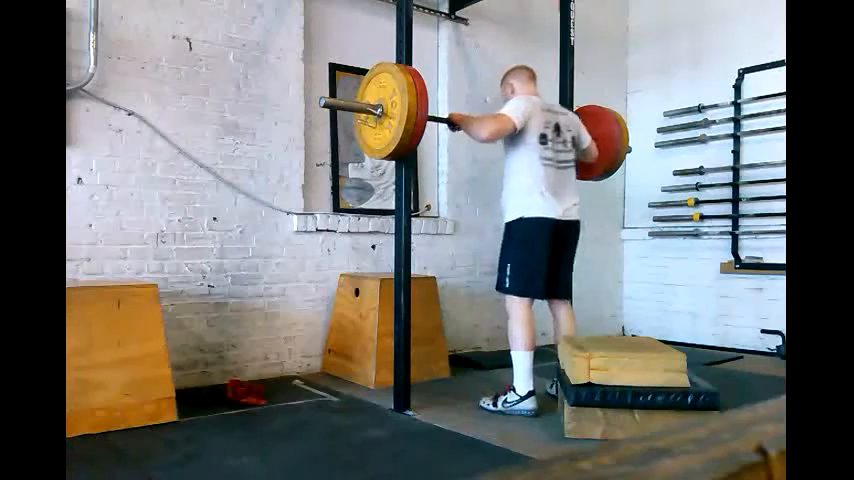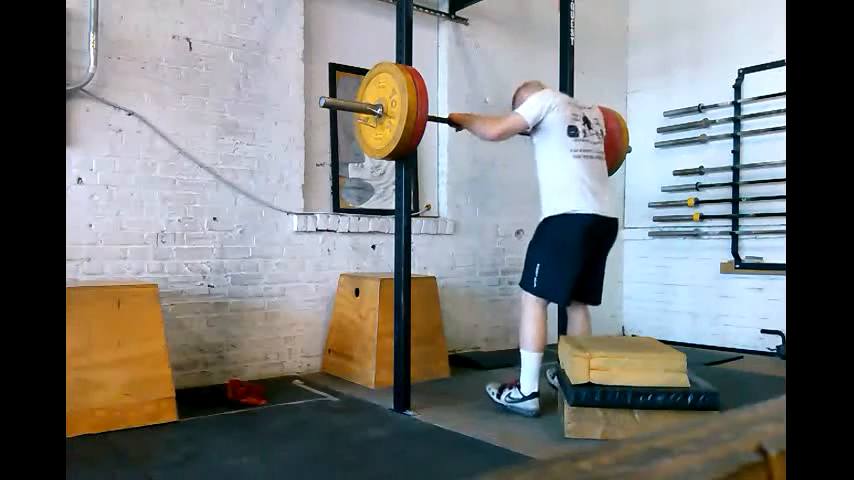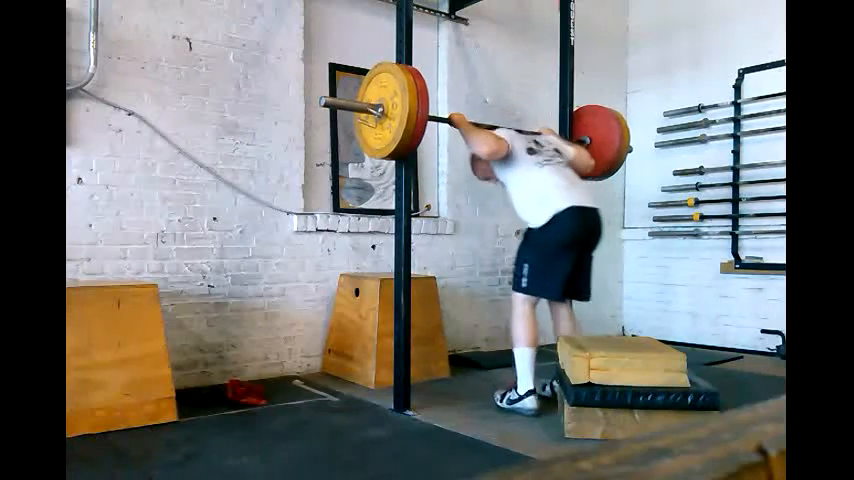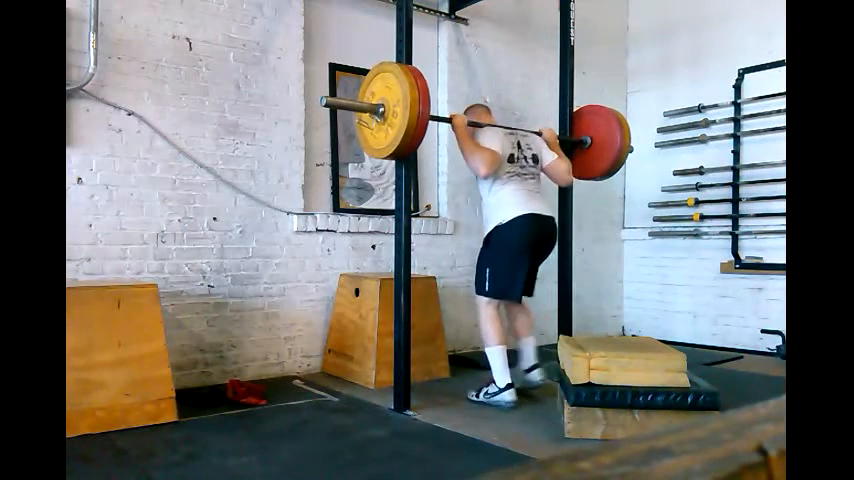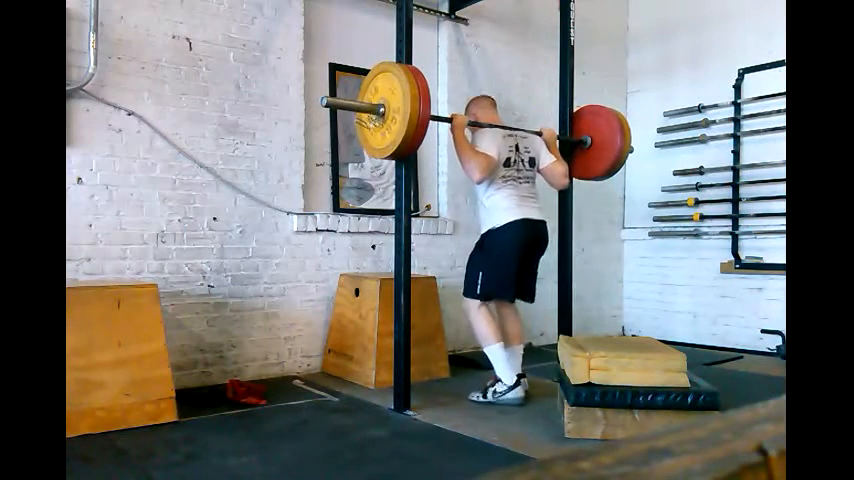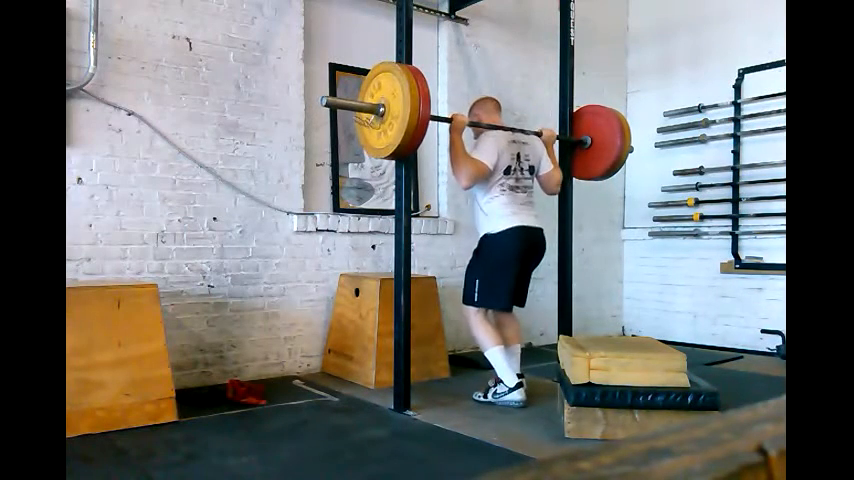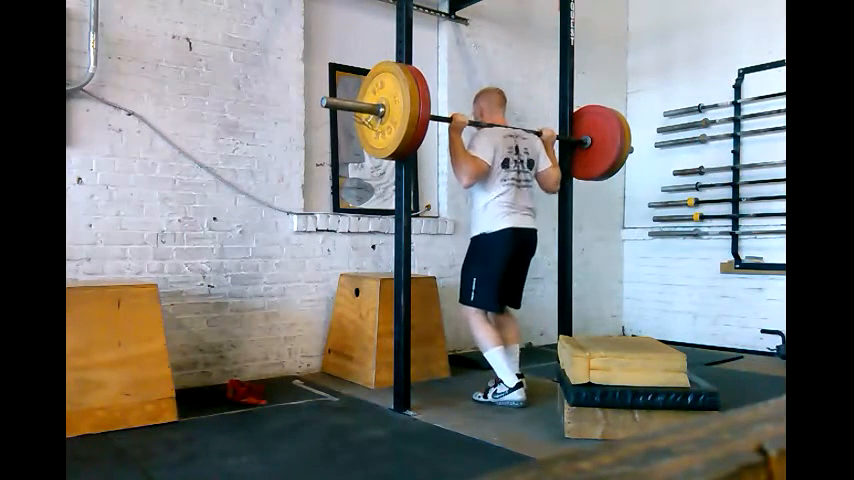
dt=0.5s
person 1, frame 1
left shoulder: (524, 104)
right shoulder: (568, 115)
left elbow: (488, 131)
right elbow: (591, 155)
left wrist: (459, 119)
left hip: (531, 220)
right hip: (567, 220)
left knee: (518, 302)
right knee: (560, 301)
left ankle: (522, 393)
person 1, frame 2
left shoulder: (545, 98)
right shoulder: (591, 111)
left elbow: (496, 130)
left wrist: (461, 119)
left hip: (569, 218)
right hip: (604, 220)
left knee: (533, 299)
right knee: (577, 303)
left ankle: (526, 391)
person 1, frame 3
left shoulder: (500, 138)
right shoulder: (542, 140)
left elbow: (486, 148)
right elbow: (588, 162)
left wrist: (462, 125)
right wrist: (556, 139)
left hip: (558, 220)
right hip: (588, 218)
left knee: (523, 301)
right knee: (560, 302)
left ankle: (524, 392)
person 1, frame 4
left shoulder: (486, 135)
right shoulder: (531, 139)
left elbow: (484, 167)
right elbow: (565, 176)
left wrist: (459, 130)
right wrist: (552, 142)
left hip: (513, 226)
right hip: (544, 225)
left knee: (487, 302)
right knee: (512, 298)
left ankle: (502, 386)
right ankle: (531, 367)
person 1, frame 5
left shoulder: (487, 135)
right shoulder: (531, 139)
left elbow: (478, 173)
right elbow: (561, 179)
left wrist: (458, 131)
right wrist: (551, 143)
left hip: (505, 230)
right hip: (535, 228)
left knee: (475, 304)
right knee: (505, 302)
left ankle: (507, 383)
right ankle: (515, 375)
person 1, frame 6
left shoulder: (490, 141)
right shoulder: (532, 143)
left elbow: (466, 178)
right elbow: (554, 185)
left wrist: (455, 133)
right wrist: (549, 145)
left hip: (503, 238)
right hip: (533, 236)
left knee: (475, 311)
right knee: (501, 307)
left ankle: (510, 385)
right ankle: (513, 376)
person 1, frame 7
left shoulder: (486, 137)
right shoulder: (530, 140)
left elbow: (467, 177)
right elbow: (552, 184)
left wrist: (455, 132)
right wrist: (548, 145)
left hip: (496, 235)
right hip: (525, 234)
left knee: (475, 311)
right knee: (499, 308)
left ankle: (510, 386)
right ankle: (513, 377)
